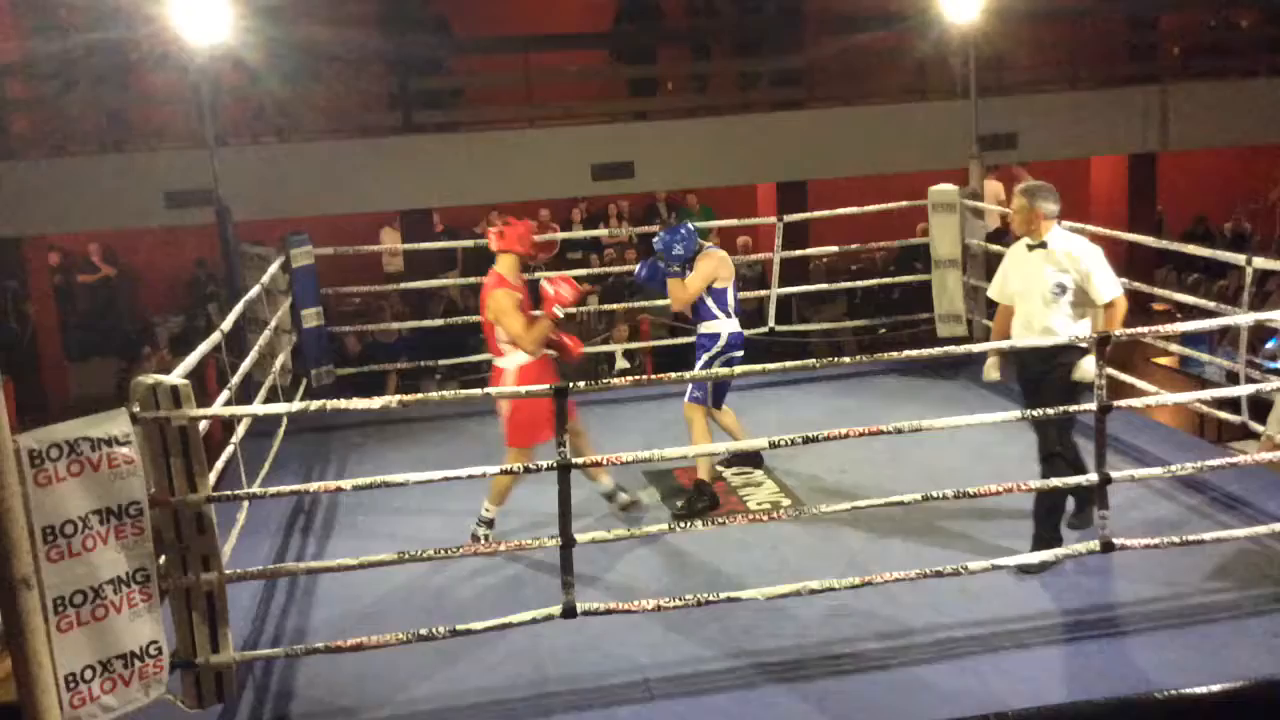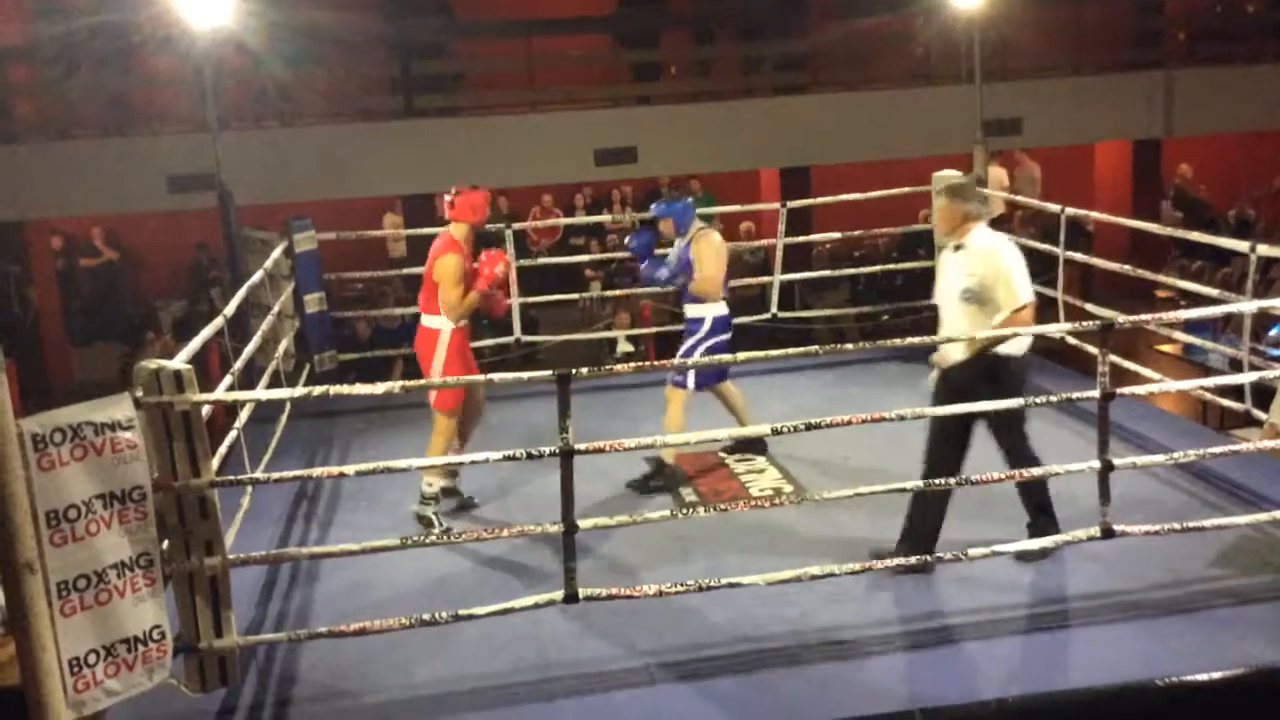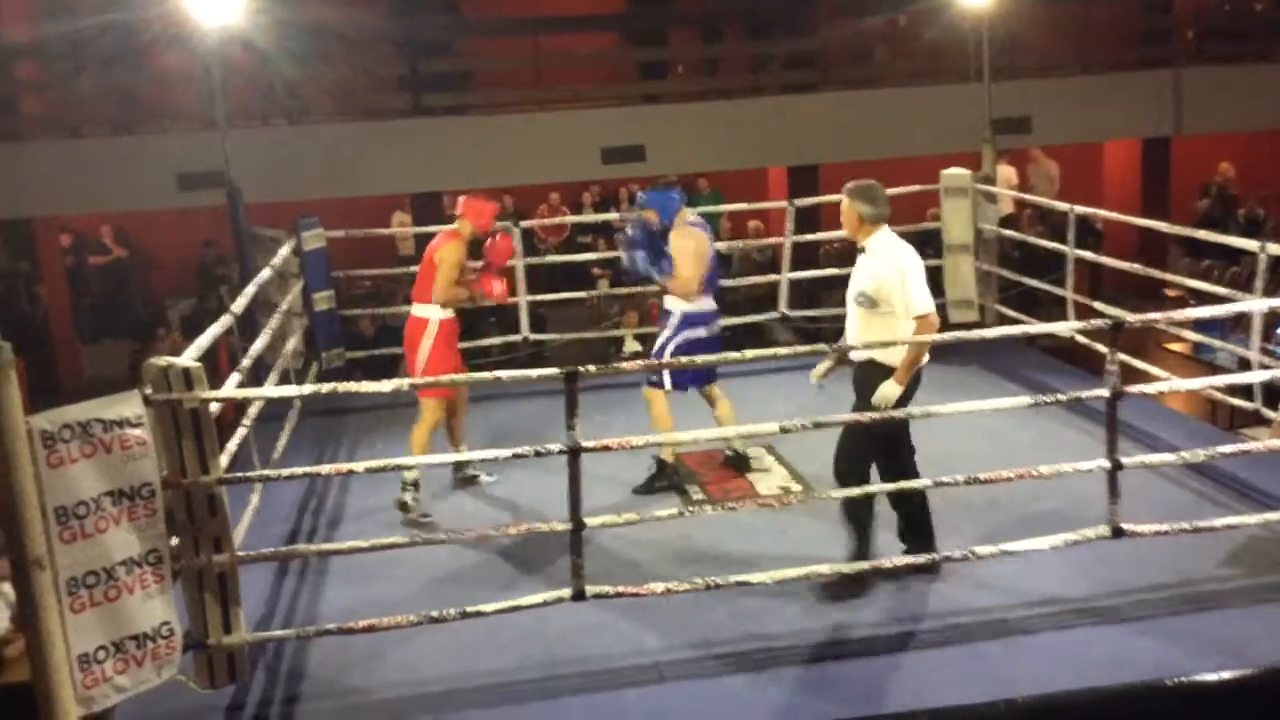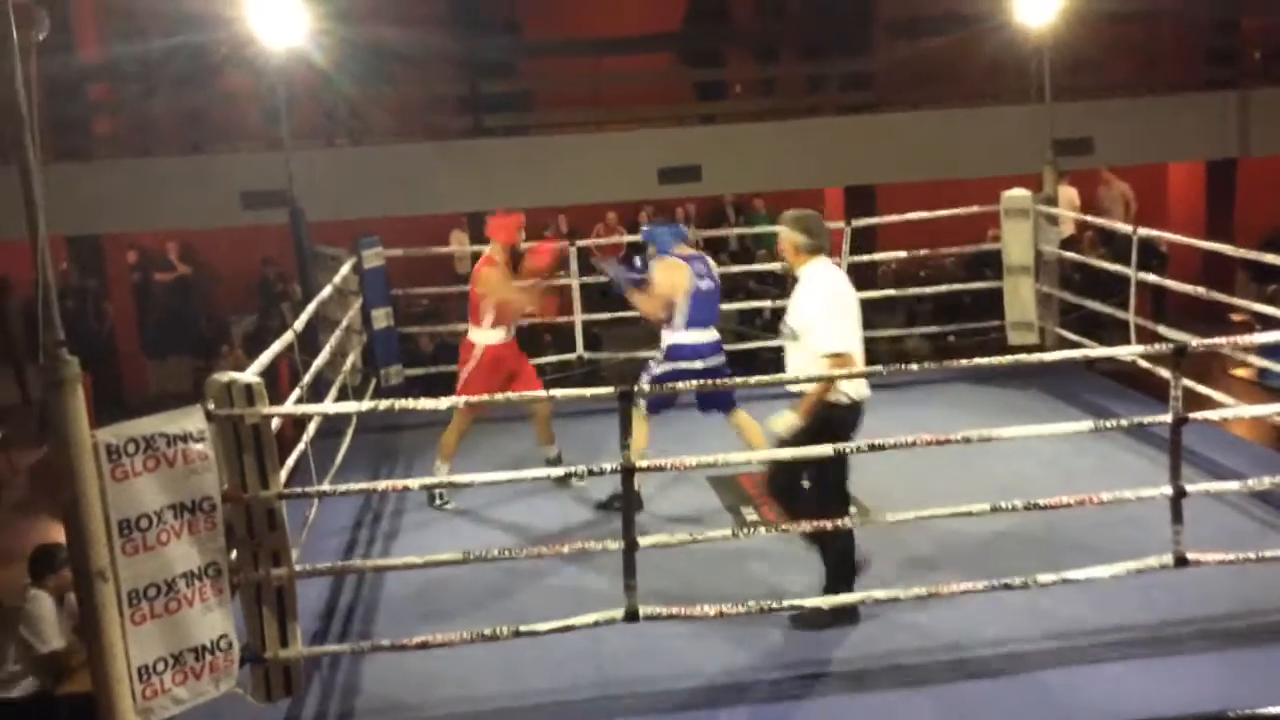
dt=0.5s
person 1, frame 1
left shoulder: (1080, 251)
right shoulder: (1016, 253)
left elbow: (1116, 305)
right elbow: (1006, 308)
left wrist: (1094, 356)
right wrist: (995, 353)
left hip: (1066, 358)
right hip: (1027, 356)
left knee: (1054, 445)
right knee: (1052, 439)
left ankle: (1046, 541)
right ankle: (1085, 493)
person 1, frame 2
left shoulder: (999, 252)
right shoulder: (949, 254)
left elbow: (1023, 315)
left wrist: (970, 348)
right wrist: (941, 361)
left hip: (997, 366)
right hip: (957, 366)
left knee: (1016, 451)
right knee: (940, 456)
left ankle: (1044, 529)
right ankle: (916, 546)
person 1, frame 3
left shoulder: (897, 258)
right shoulder: (870, 254)
left elbow: (928, 323)
left wrist: (899, 380)
right wrist: (835, 358)
left hip: (888, 375)
right hip: (871, 369)
left knee: (850, 465)
right knee: (896, 463)
left ankle: (858, 566)
right ankle: (920, 547)
person 1, frame 4
left shoulder: (822, 289)
right shoulder: (819, 279)
left elbow: (841, 362)
left wrist: (799, 413)
left hip: (830, 407)
right hip: (821, 403)
left knee: (827, 500)
right knee: (781, 483)
left ankle: (840, 601)
right ankle: (840, 559)
person 2, frame 1
left shoulder: (510, 278)
right shoulder: (500, 294)
right elbow: (528, 342)
left wrist: (559, 338)
right wrist: (556, 309)
left hip: (538, 369)
right hip: (518, 376)
left knee: (577, 435)
right knee: (519, 460)
left ankle: (611, 493)
right ankle: (483, 526)
person 2, frame 2
left shoulder: (459, 244)
right shoulder: (451, 257)
right elbow: (454, 314)
left wrist: (488, 294)
right wrist: (485, 284)
left hip: (454, 338)
right hip: (441, 339)
left knee: (473, 408)
right knee: (446, 422)
left ankle: (448, 481)
right ankle: (427, 503)
person 2, frame 3
left shoulder: (455, 243)
right shoulder: (452, 244)
left elbow: (464, 289)
right elbow: (442, 293)
left wrist: (492, 265)
right wrist: (481, 291)
left hip: (442, 328)
right hip: (429, 329)
left knee: (457, 400)
right knee: (433, 411)
left ankle: (462, 467)
right ankle: (408, 488)
person 2, frame 4
left shoulder: (503, 264)
right shoulder: (490, 271)
right elbow: (520, 305)
left hip: (508, 347)
right hip: (484, 351)
left knee: (543, 409)
right knee: (462, 421)
left ankle: (554, 465)
right ankle: (437, 484)
person 3, frame 1
left shoulder: (710, 259)
right shoulder: (697, 261)
left elbow: (679, 303)
right elbow: (686, 303)
left wrist: (672, 268)
right wrist: (659, 274)
left hip: (722, 340)
right hip: (713, 341)
left knee: (694, 409)
right knee: (711, 404)
left ankle: (704, 491)
right ankle: (748, 451)
person 3, frame 2
left shoulder: (707, 240)
right shoulder: (684, 240)
left elbow: (713, 290)
right elbow: (672, 272)
left wrist: (675, 278)
right wrist: (646, 257)
left hip: (709, 324)
right hip: (702, 323)
left knee: (676, 392)
right knee: (718, 382)
left ankle: (665, 469)
right ankle: (752, 437)
person 3, frame 3
left shoulder: (683, 235)
right shoulder: (696, 226)
left elbow: (688, 288)
left wrist: (650, 271)
right wrist: (646, 247)
left hip: (685, 320)
right hip: (704, 318)
left knee: (654, 393)
right knee: (708, 387)
left ankle: (667, 466)
right ankle: (738, 452)
person 3, frame 4
left shoulder: (666, 265)
right shoulder: (707, 262)
left elbow: (655, 310)
left wrist: (628, 285)
right wrist: (645, 282)
left hip: (678, 352)
right hip: (710, 349)
left knee: (638, 414)
right knee: (734, 412)
